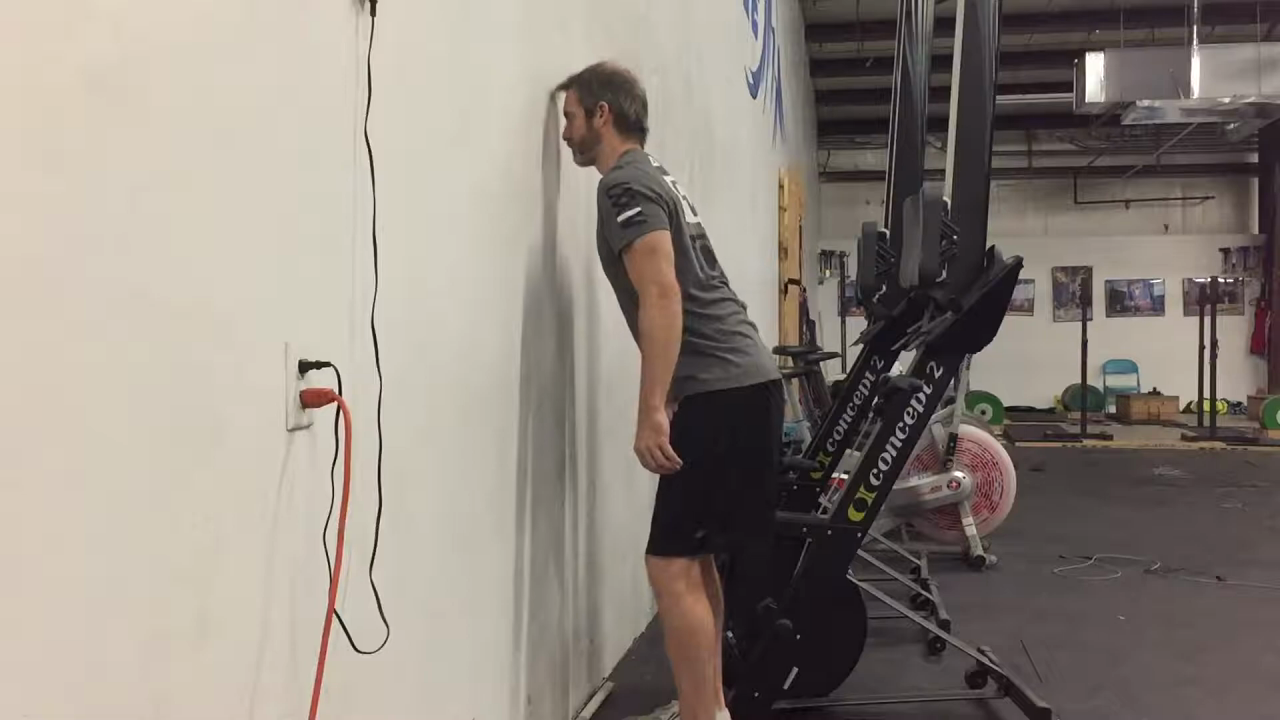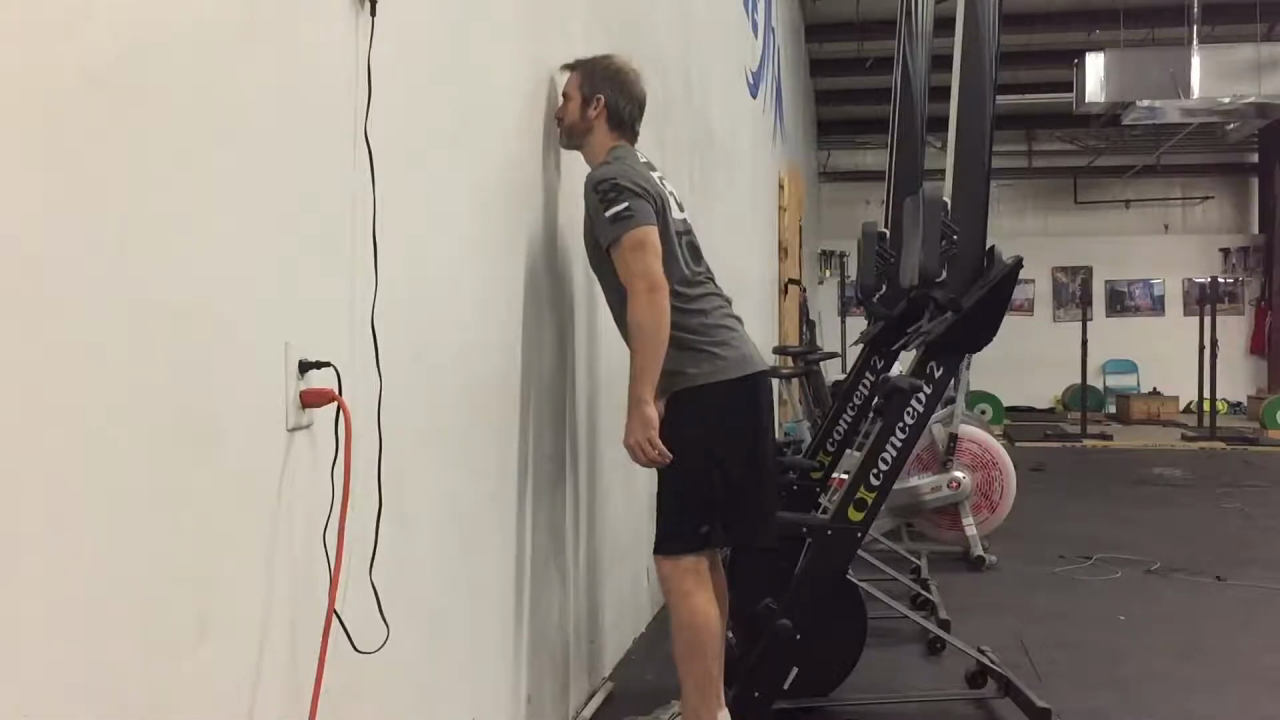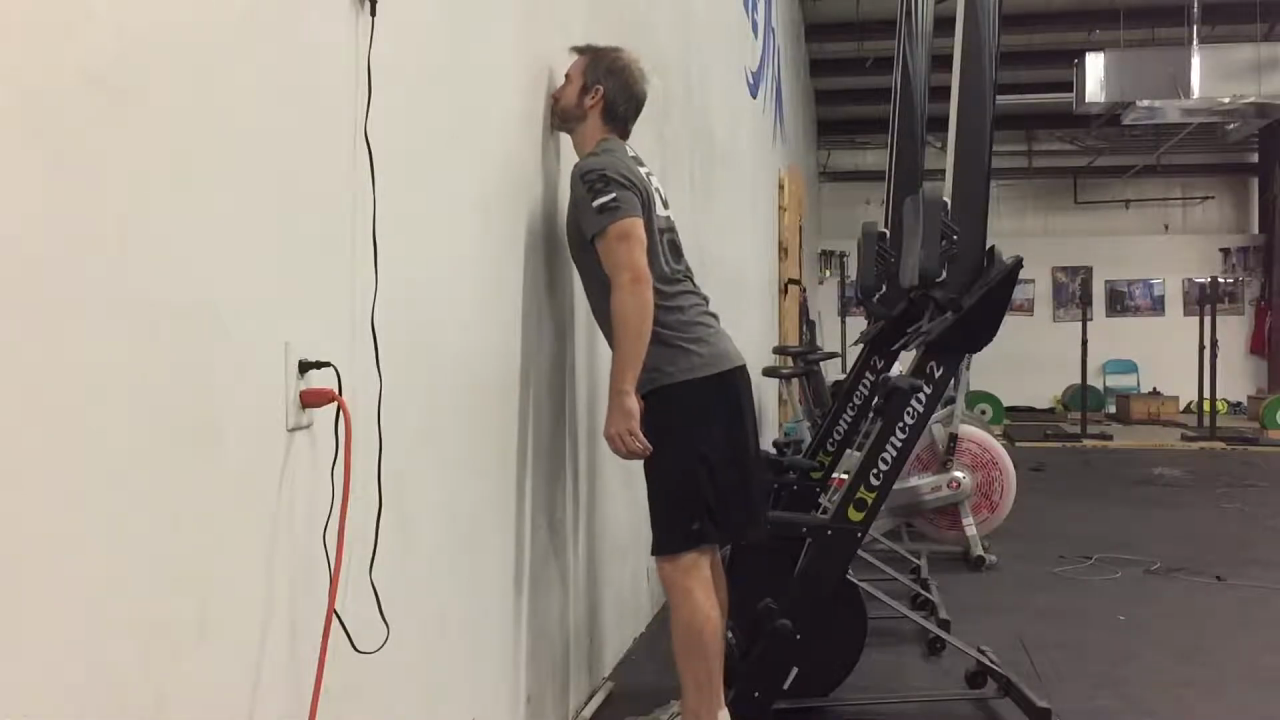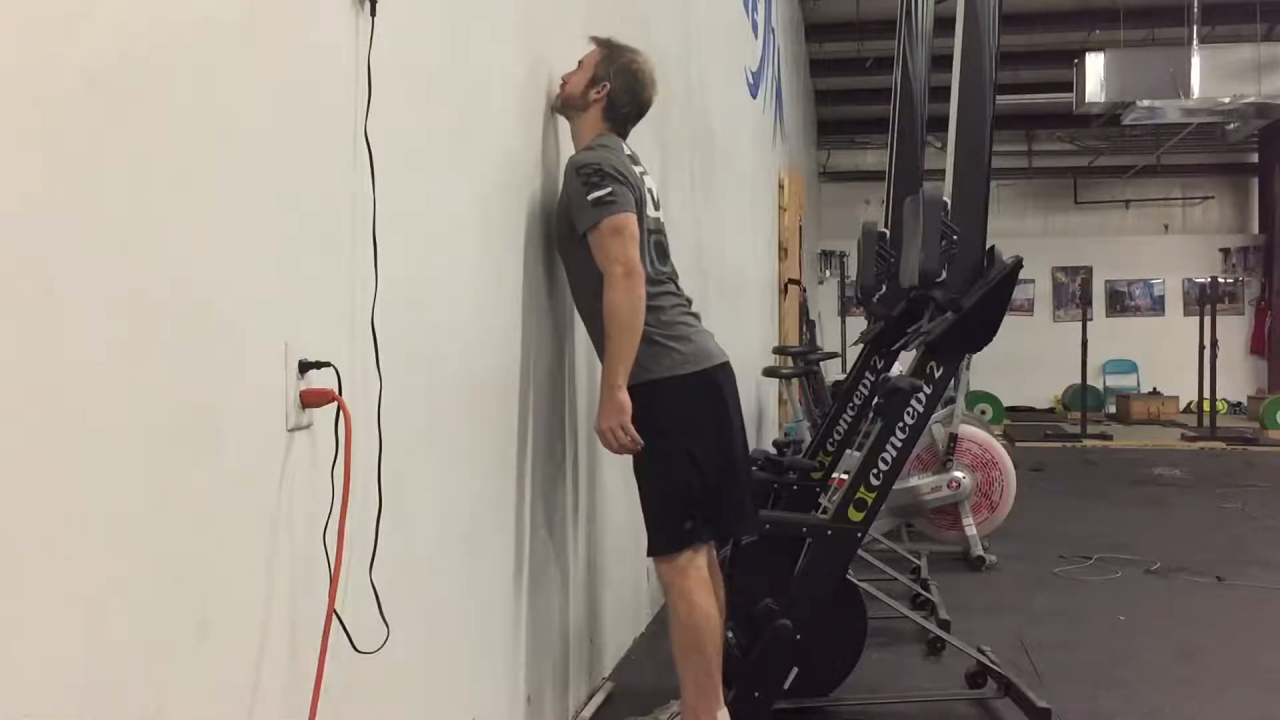
dt=0.5s
person 1, frame 1
left shoulder: (624, 186)
right shoulder: (651, 178)
left elbow: (662, 296)
left wrist: (651, 411)
right wrist: (669, 402)
left hip: (721, 392)
right hip: (741, 382)
left knee: (672, 565)
right knee: (693, 557)
person 1, frame 2
left shoulder: (612, 181)
right shoulder: (638, 173)
left elbow: (650, 290)
left wrist: (640, 406)
right wrist: (658, 396)
left hip: (709, 386)
right hip: (730, 374)
left knee: (681, 563)
right knee: (702, 554)
person 1, frame 3
left shoulder: (599, 172)
right shoulder: (626, 166)
left elbow: (633, 282)
left wrist: (621, 397)
right wrist: (640, 389)
left hip: (686, 383)
right hip: (709, 371)
left knee: (682, 560)
right knee: (700, 552)
person 1, frame 4
left shoulder: (593, 166)
right shoulder: (621, 163)
left elbow: (625, 277)
left wrist: (614, 390)
right wrist: (626, 384)
left hip: (670, 379)
right hip: (695, 367)
left knee: (680, 556)
right knee: (697, 549)
